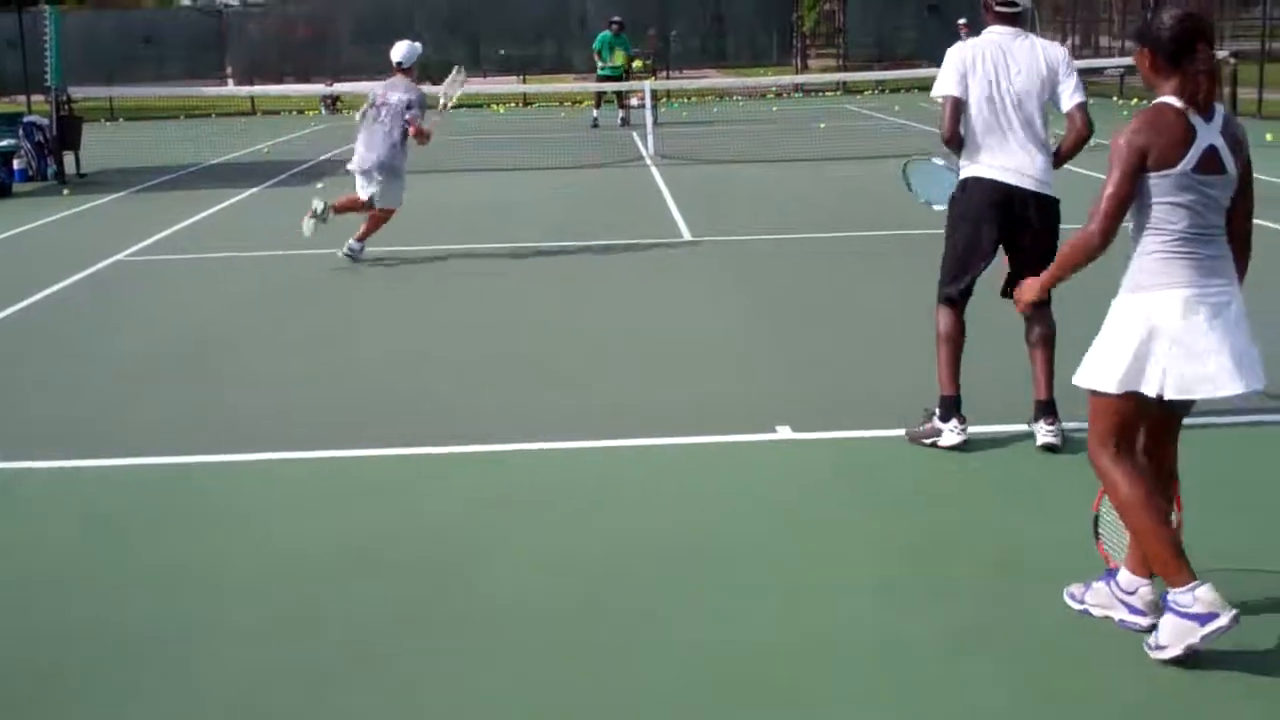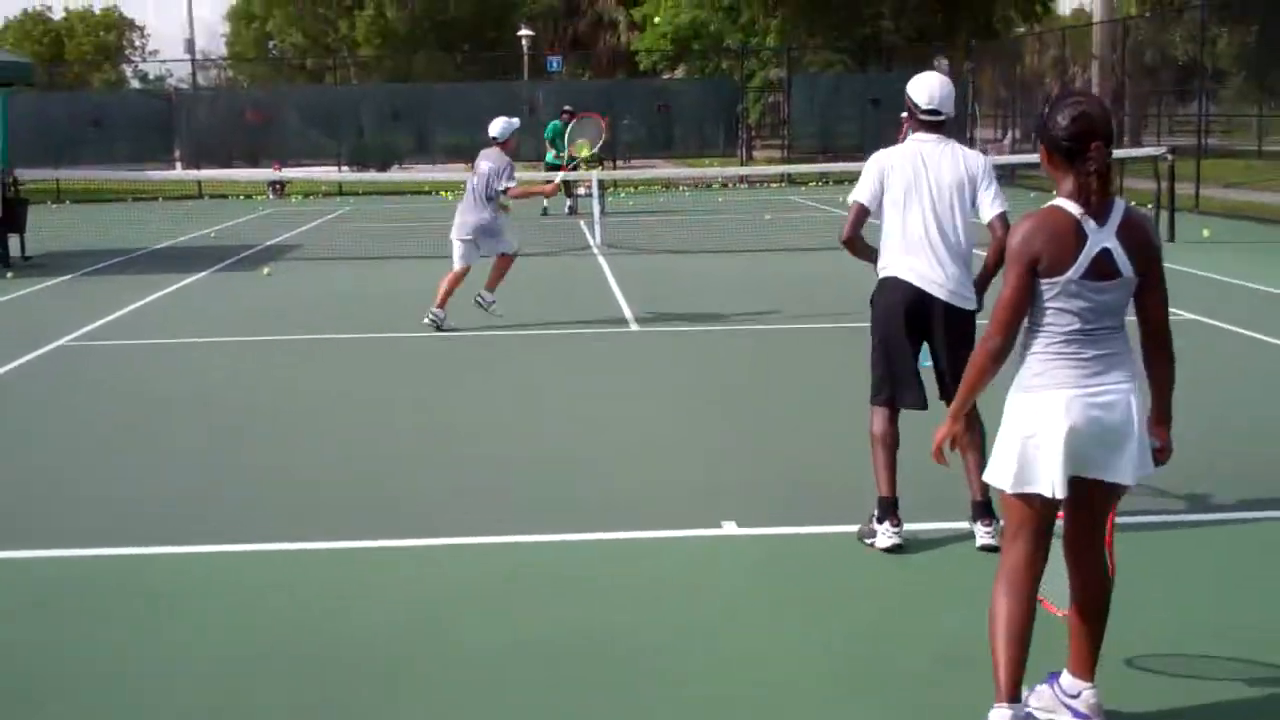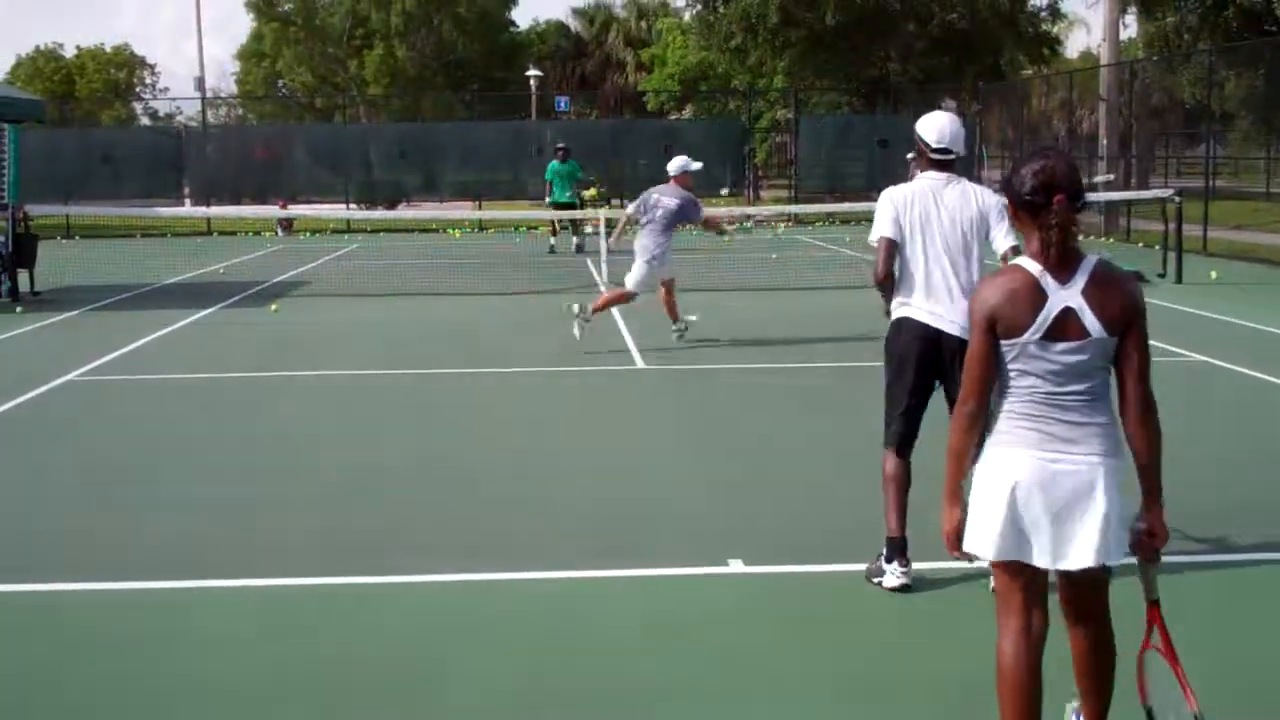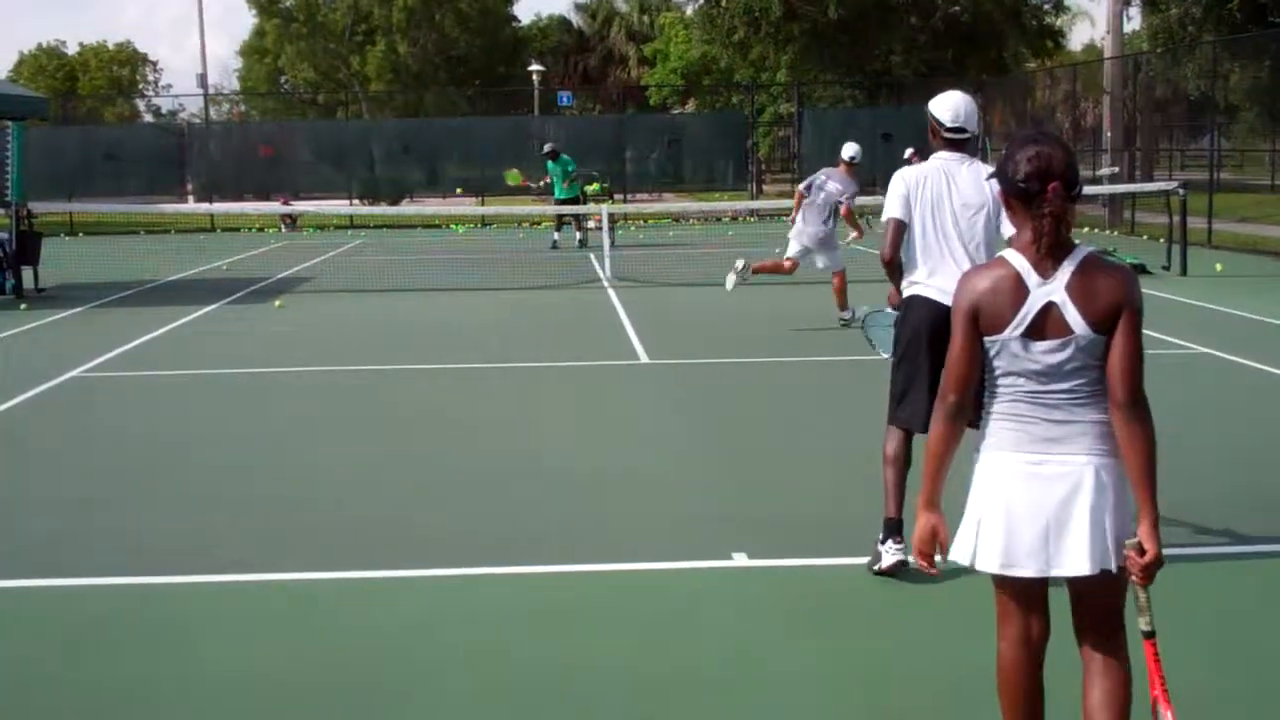
dt=0.4s
person 1, frame 1
left shoulder: (1144, 128)
right shoulder: (1230, 129)
left elbow: (1097, 236)
right elbow: (1239, 239)
left wrist: (1042, 282)
left hip: (1155, 305)
right hip: (1210, 300)
left knee: (1109, 450)
right knee: (1155, 447)
left ankle: (1192, 595)
right ankle: (1135, 587)
person 1, frame 2
left shoulder: (1035, 231)
right shoulder: (1139, 230)
left elbow: (998, 341)
right elbow: (1158, 340)
left wrist: (955, 414)
right wrist: (1160, 418)
left hip: (1046, 405)
right hip: (1115, 404)
left knee: (1021, 558)
right knee: (1087, 545)
person 1, frame 3
left shoulder: (996, 292)
right shoulder: (1120, 290)
left elbow: (971, 406)
right elbow: (1138, 405)
left wrist: (953, 497)
right wrist: (1152, 501)
left hip: (1017, 468)
right hip: (1092, 470)
left knee: (1020, 622)
right knee: (1088, 612)
person 1, frame 4
left shoulder: (980, 286)
right shoulder: (1114, 283)
left elbow: (953, 404)
right elbow: (1127, 404)
left wrist: (928, 504)
right wrist: (1148, 517)
left hip: (1010, 475)
right hip: (1091, 475)
left knee: (1021, 631)
right knee: (1103, 639)
person 2, frame 1
left shoulder: (963, 54)
right shoulder: (1053, 54)
left elbow: (949, 130)
right elbow: (1082, 128)
left wrist: (969, 155)
right wrist: (1048, 164)
left hip: (981, 185)
right hip: (1036, 190)
left knee: (951, 299)
right knee: (1038, 304)
left ankle: (949, 415)
right ankle: (1046, 417)
person 2, frame 2
left shoulder: (884, 161)
right shoulder: (974, 163)
left elbow: (849, 235)
right elbow: (1002, 237)
right wrist: (979, 285)
left hip: (897, 289)
right hip: (954, 295)
left knee: (885, 404)
right knee: (963, 406)
left ankle: (886, 517)
right ankle: (983, 517)
person 2, frame 3
left shoulder: (896, 197)
right shoulder: (985, 199)
left elbow: (883, 273)
left hip: (912, 327)
right hip: (968, 332)
left knee: (897, 443)
left ankle: (895, 557)
person 2, frame 4
left shoulder: (909, 177)
right shoulder: (996, 181)
left elbow: (890, 252)
left wrist: (897, 287)
left hip: (924, 306)
left knee: (902, 423)
left ankle: (892, 537)
person 3, frame 1
left shoulder: (381, 88)
right shoulder: (416, 94)
left elbow: (362, 118)
right elbow: (414, 131)
right wrist: (426, 136)
left hip: (365, 152)
right hip: (389, 159)
left knee: (367, 202)
right knee: (387, 209)
left ankle: (324, 208)
right ankle: (355, 245)
person 3, frame 2
left shoulder: (483, 155)
right shoulder: (504, 162)
right elbow: (511, 191)
right wrist: (544, 190)
left hip: (463, 219)
right hip: (484, 222)
left knee: (459, 271)
right knee: (509, 252)
left ankle: (436, 313)
right ankle: (486, 294)
person 3, frame 3
left shoulder: (654, 192)
right shoulder: (687, 198)
left elbow: (630, 213)
right elbow: (704, 221)
left wrist: (616, 235)
right wrist: (719, 228)
left hip: (643, 243)
right hip: (655, 251)
left knee: (669, 283)
right knee: (630, 292)
left ankle: (677, 324)
right ankle: (586, 311)
person 3, frame 4
left shoulder: (824, 173)
right shoulder: (852, 186)
left elbow: (801, 190)
right elbow: (845, 211)
left wrist: (795, 212)
right wrist: (858, 228)
left hip: (802, 227)
right hip: (821, 234)
left knee: (787, 267)
right knee: (838, 272)
left ankle: (747, 268)
right ankle: (844, 313)
